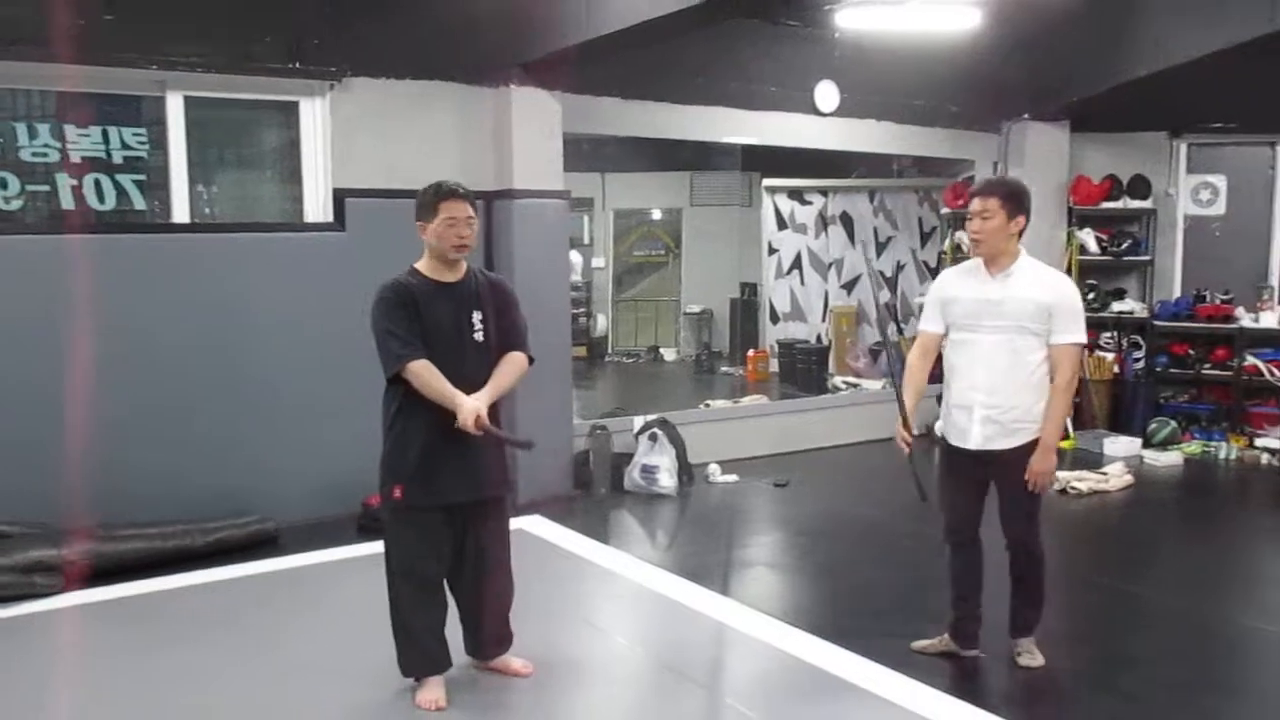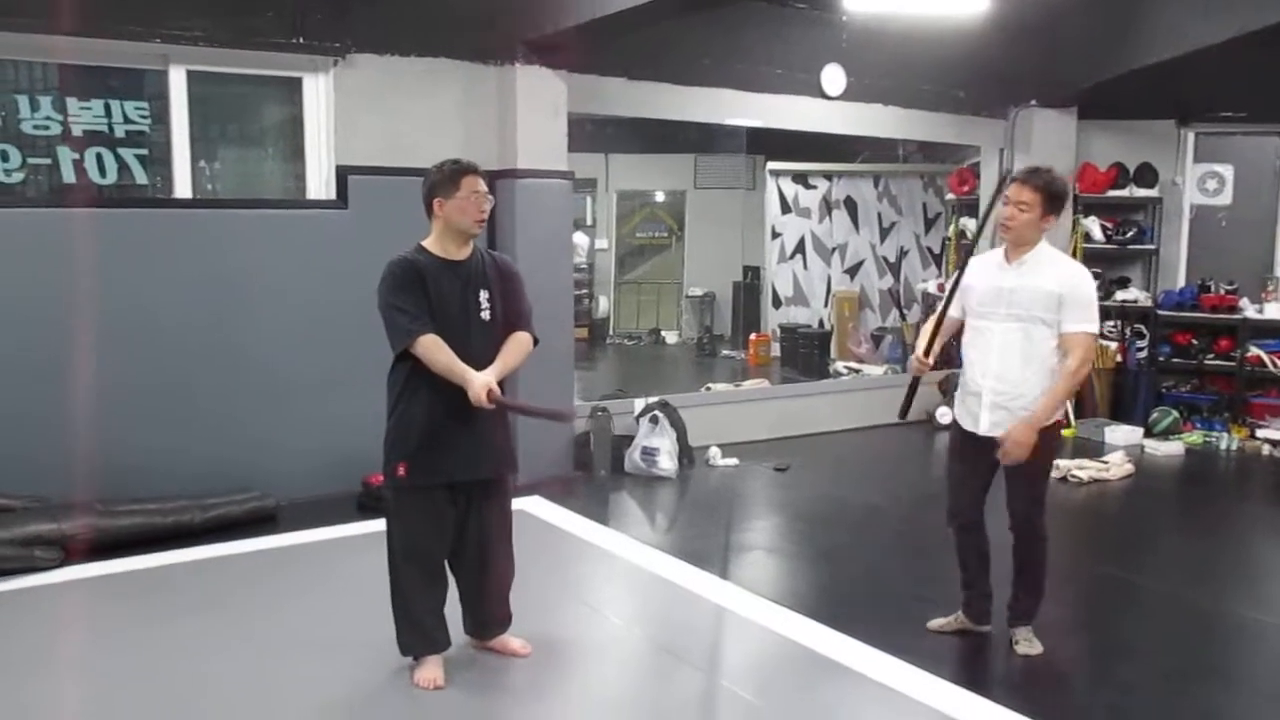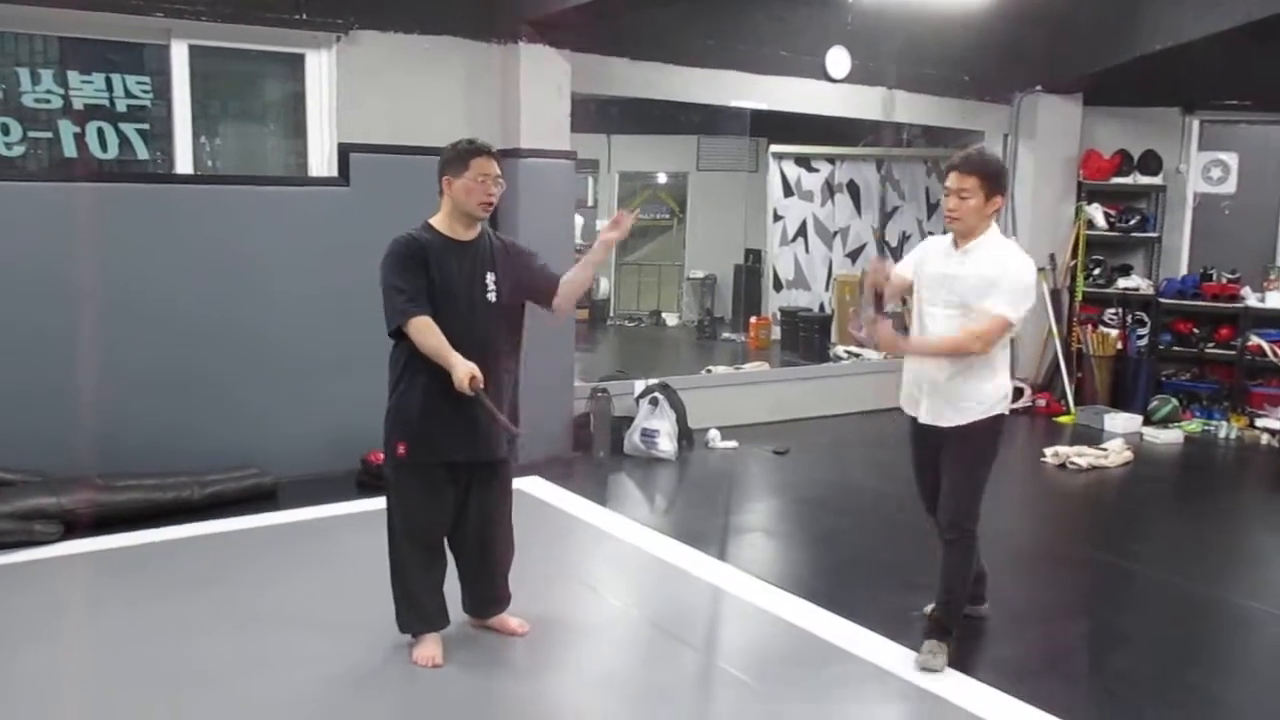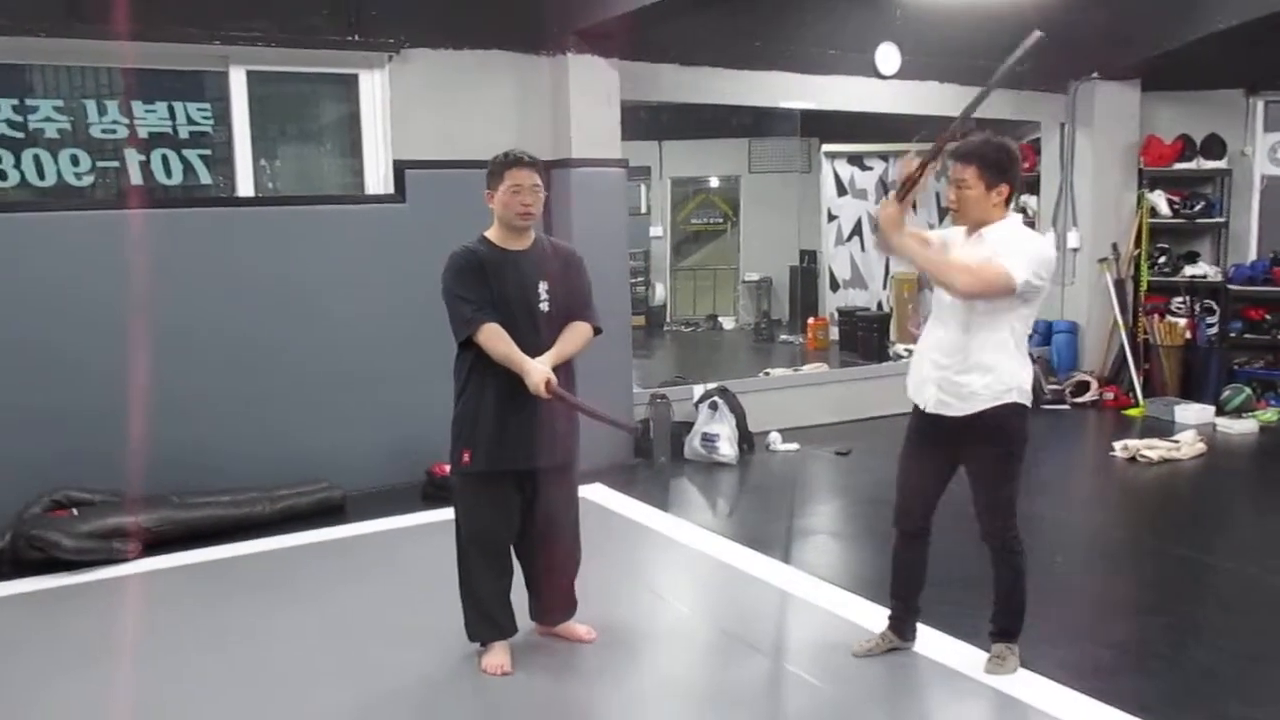
dt=1s
person 1, frame 1
left shoulder: (495, 291)
right shoulder: (396, 296)
left elbow: (517, 355)
right elbow: (411, 364)
left wrist: (484, 398)
right wrist: (459, 403)
left hip: (481, 449)
right hip: (416, 454)
left knee: (488, 561)
right knee: (417, 569)
left ankle: (490, 648)
right ankle: (428, 671)
person 1, frame 2
left shoulder: (500, 271)
right shoulder: (404, 272)
left elbow: (522, 334)
right elbow: (420, 339)
left wrist: (492, 374)
right wrist: (469, 377)
left hip: (485, 430)
right hip: (421, 433)
left knee: (489, 540)
right knee: (419, 547)
left ankle: (489, 628)
right ankle: (427, 648)
person 1, frame 3
left shoulder: (507, 254)
right shoulder: (409, 250)
left elbow: (562, 297)
right elbow: (413, 319)
left wrist: (602, 246)
right wrist: (454, 361)
left hip: (490, 414)
right hip: (422, 417)
left knee: (489, 521)
right knee: (418, 525)
left ankle: (487, 606)
right ankle: (424, 626)
person 1, frame 4
left shoulder: (565, 260)
right shoulder: (467, 263)
left elbow: (583, 324)
right elbow: (483, 329)
left wrist: (547, 361)
right wrist: (525, 368)
left hip: (552, 416)
right hip: (487, 420)
left knee: (556, 527)
right knee: (485, 534)
left ankle: (554, 614)
right ankle: (494, 635)
person 2, frame 1
left shoulder: (1054, 288)
right shoulder: (949, 282)
left elbow: (1065, 373)
right elbow: (922, 352)
left wrist: (1048, 445)
right wrist: (907, 412)
left hip: (1020, 439)
right hip: (959, 437)
left knee: (1022, 541)
right knee: (960, 535)
left ankle: (1024, 635)
right ankle: (962, 634)
person 2, frame 2
left shoulder: (1070, 277)
right shoulder: (976, 268)
left elbow: (1078, 361)
right elbow: (946, 327)
left wrist: (1031, 424)
right wrist: (926, 352)
left hip: (1030, 427)
right hip: (971, 419)
left knee: (1027, 526)
right knee: (963, 517)
left ankle: (1023, 622)
right ankle: (975, 611)
person 2, frame 3
left shoulder: (1012, 265)
right shoulder: (931, 250)
left elbow: (981, 338)
right elbow: (892, 289)
left wrist: (908, 346)
right wrist: (880, 280)
left hip: (976, 416)
right hip: (925, 411)
left knee: (957, 523)
right knee: (938, 515)
left ankle: (939, 635)
right ankle: (972, 593)
person 2, frame 4
left shoulder: (1031, 248)
right shoulder: (953, 238)
left elbow: (965, 281)
right elbow: (891, 237)
left wrist: (907, 241)
right wrist: (903, 191)
left hip: (993, 412)
right hip: (931, 405)
left knee: (999, 533)
right knee: (909, 520)
left ankle: (1006, 639)
right ankle: (901, 626)
